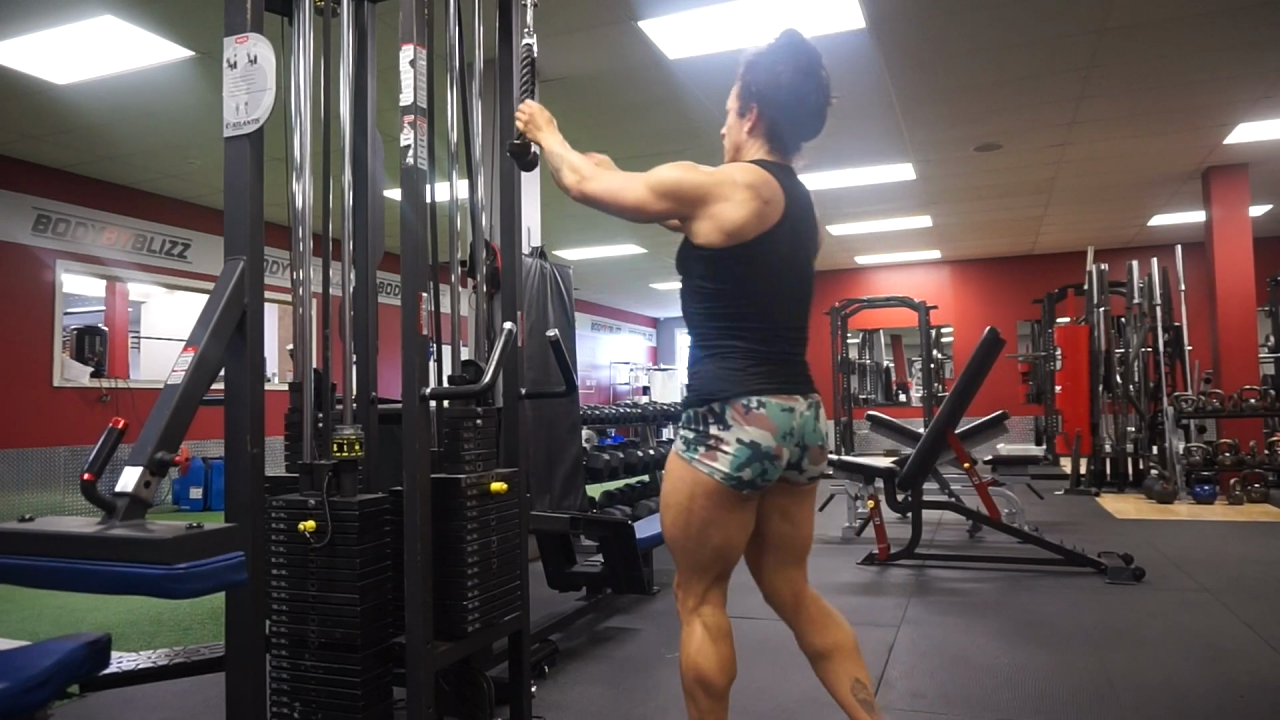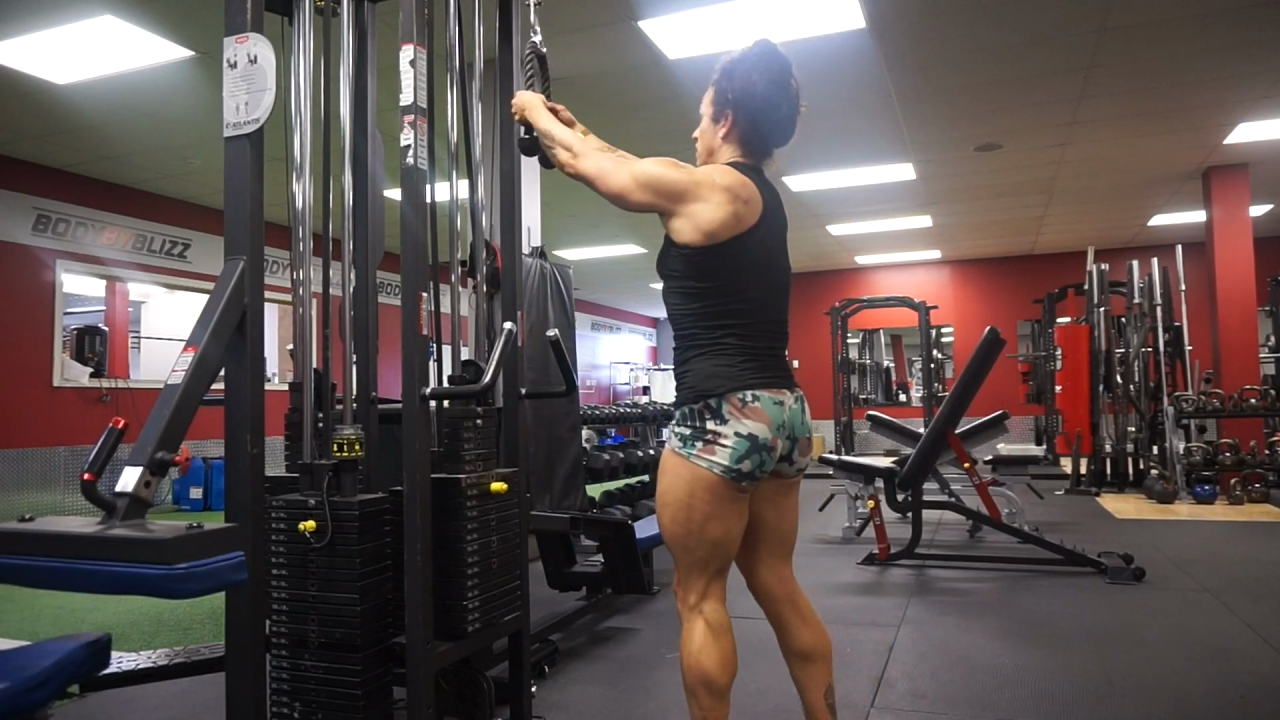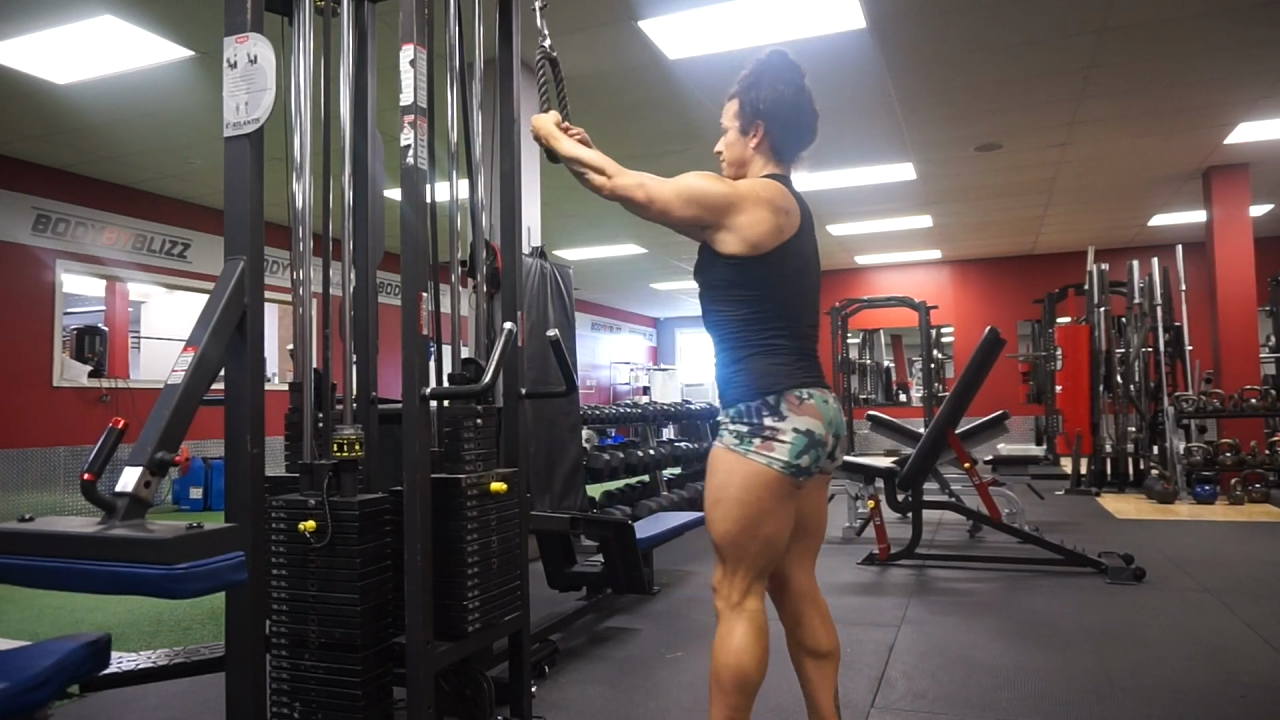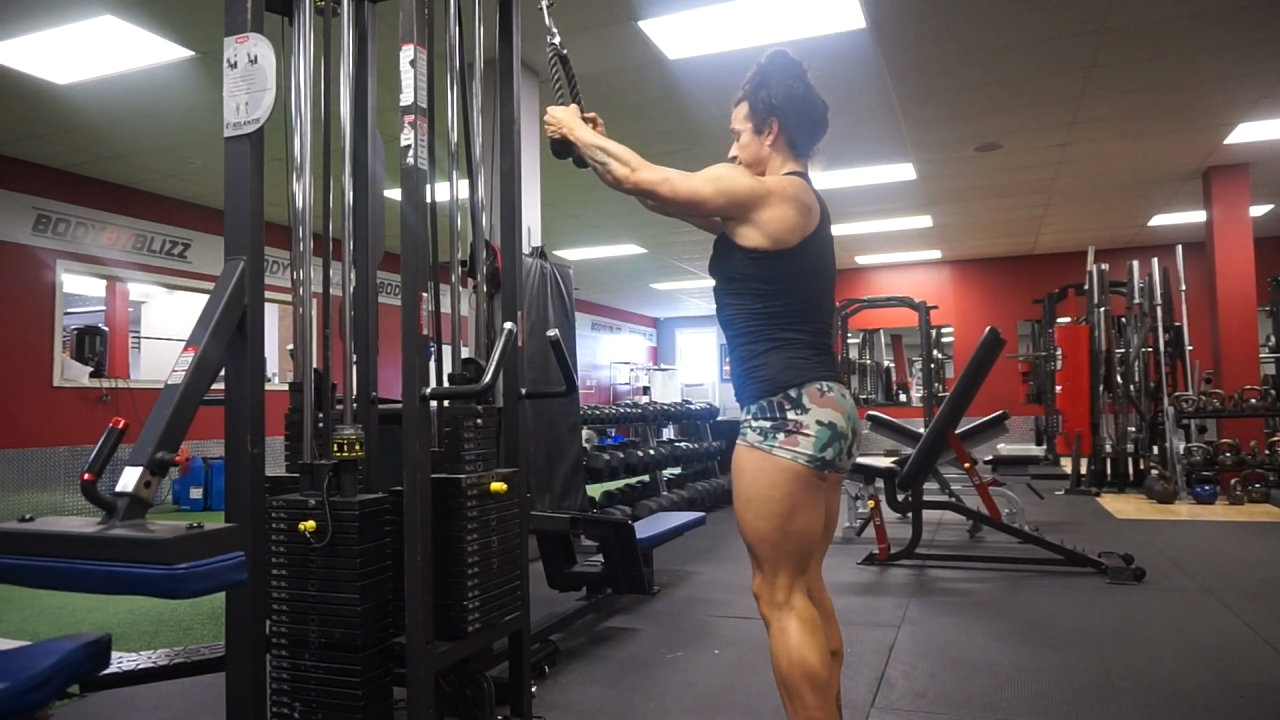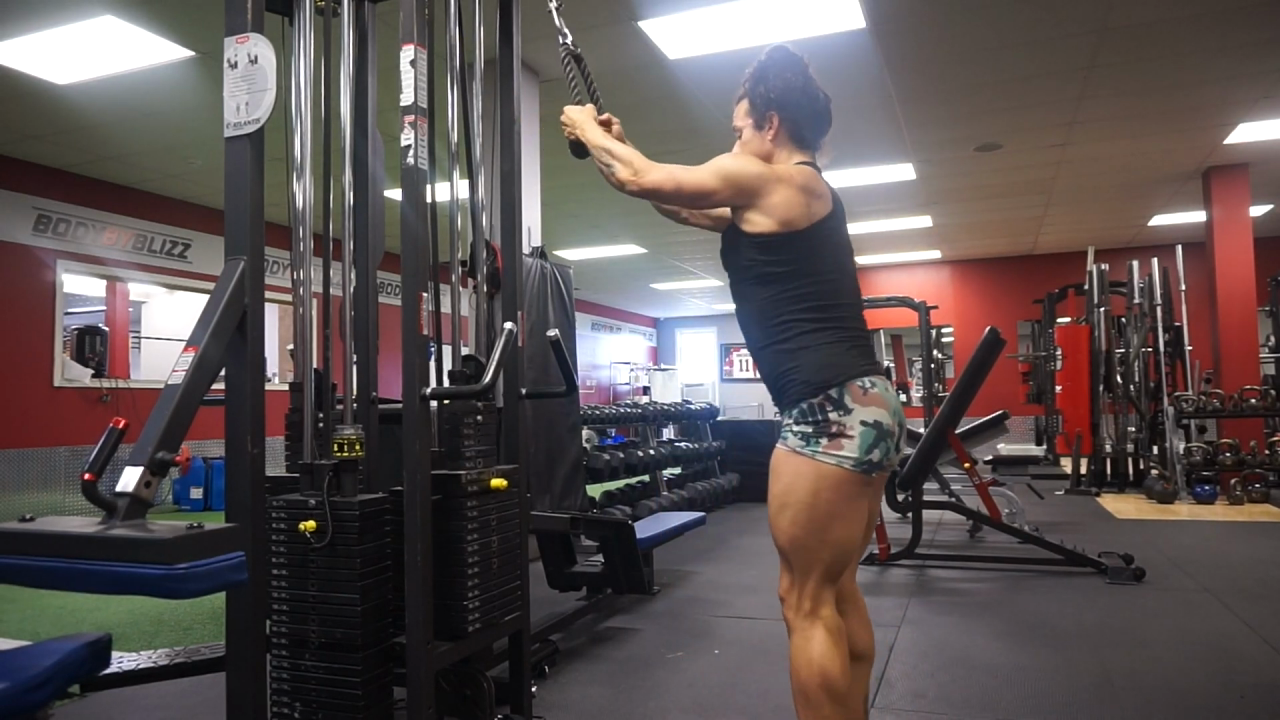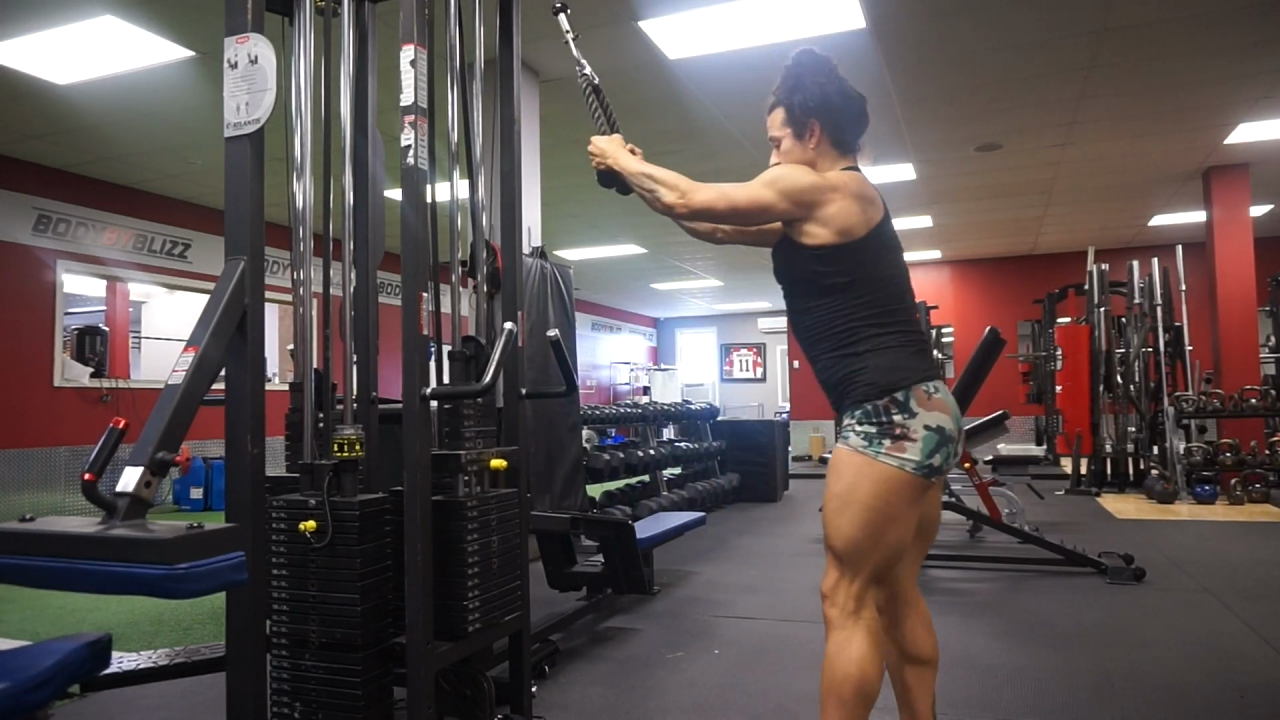
dt=0.4s
person 1, frame 1
left shoulder: (717, 187)
right shoulder: (797, 204)
left elbow: (583, 185)
left wrist: (547, 135)
right wrist: (621, 174)
left hip: (732, 421)
right hip: (799, 417)
left knee: (699, 600)
right knee: (792, 593)
person 1, frame 2
left shoulder: (701, 186)
right shoulder: (761, 197)
left elbow: (579, 165)
right elbow: (630, 171)
left wrist: (535, 113)
right wrist: (577, 127)
left hip: (722, 416)
right hip: (780, 410)
left knee: (699, 597)
right knee: (776, 587)
person 1, frame 3
left shoulder: (740, 199)
right shoulder: (782, 206)
left elbow: (618, 185)
right elbow: (647, 193)
left wrist: (552, 138)
right wrist: (590, 151)
left hip: (767, 416)
right hip: (806, 412)
left knee: (736, 594)
right knee: (796, 588)
person 1, frame 4
left shoulder: (763, 193)
right shoulder: (793, 202)
left elbow: (643, 178)
right elbow: (665, 194)
left wrist: (573, 130)
right wrist: (597, 144)
left hip: (787, 412)
right hip: (818, 409)
left knee: (780, 596)
right knee: (802, 590)
person 1, frame 5
left shoulder: (769, 180)
right shoulder: (800, 195)
left elbow: (640, 179)
right elbow: (686, 208)
left wrist: (587, 131)
right wrist: (615, 142)
left hip: (829, 410)
right hip: (857, 406)
left knee: (805, 601)
right knee: (834, 592)
person 1, frame 6
left shoulder: (821, 190)
right shoulder: (830, 207)
left elbow: (691, 203)
right elbow: (717, 227)
left wrist: (619, 160)
right wrist: (641, 174)
left hip: (891, 414)
right hip: (908, 412)
left knee: (846, 600)
right knee: (893, 593)
